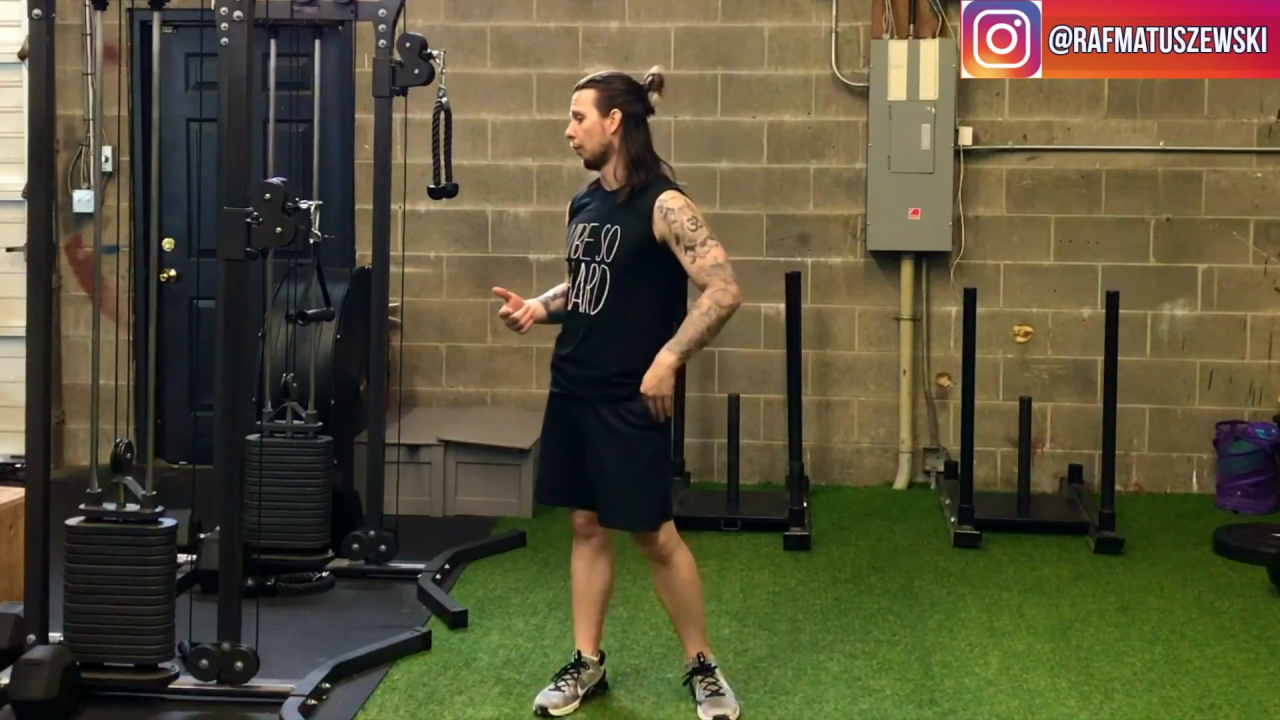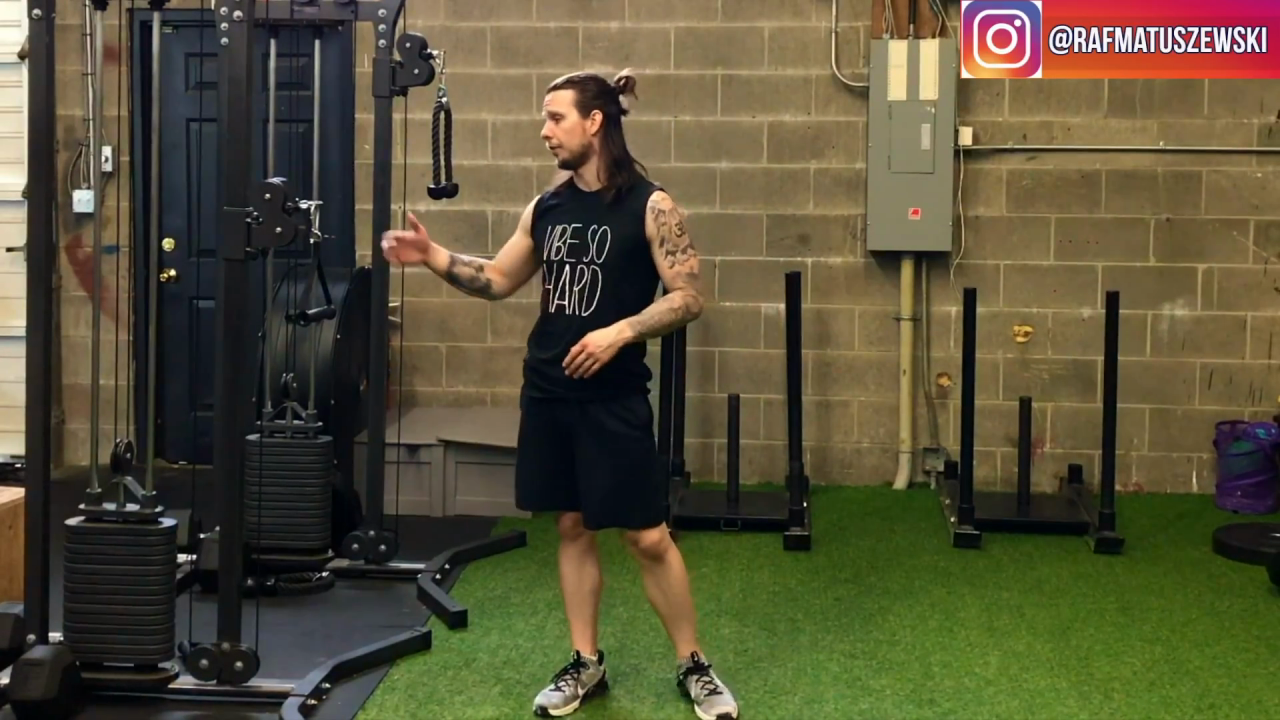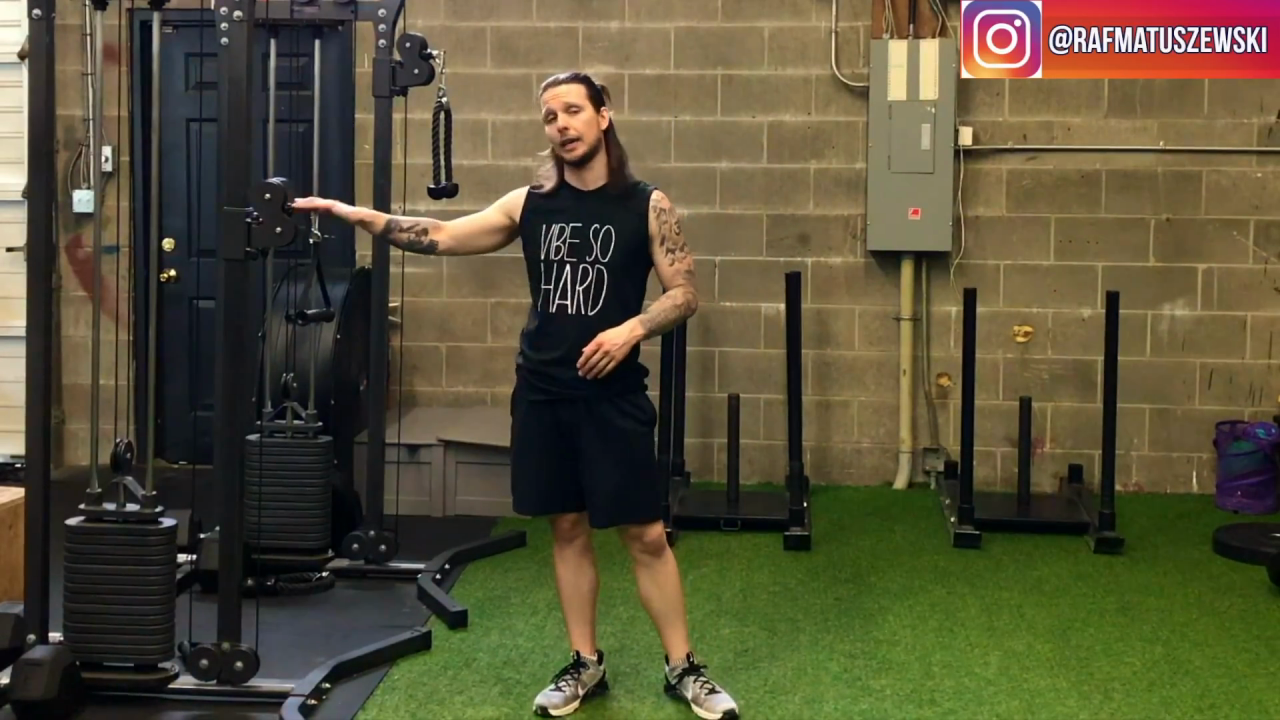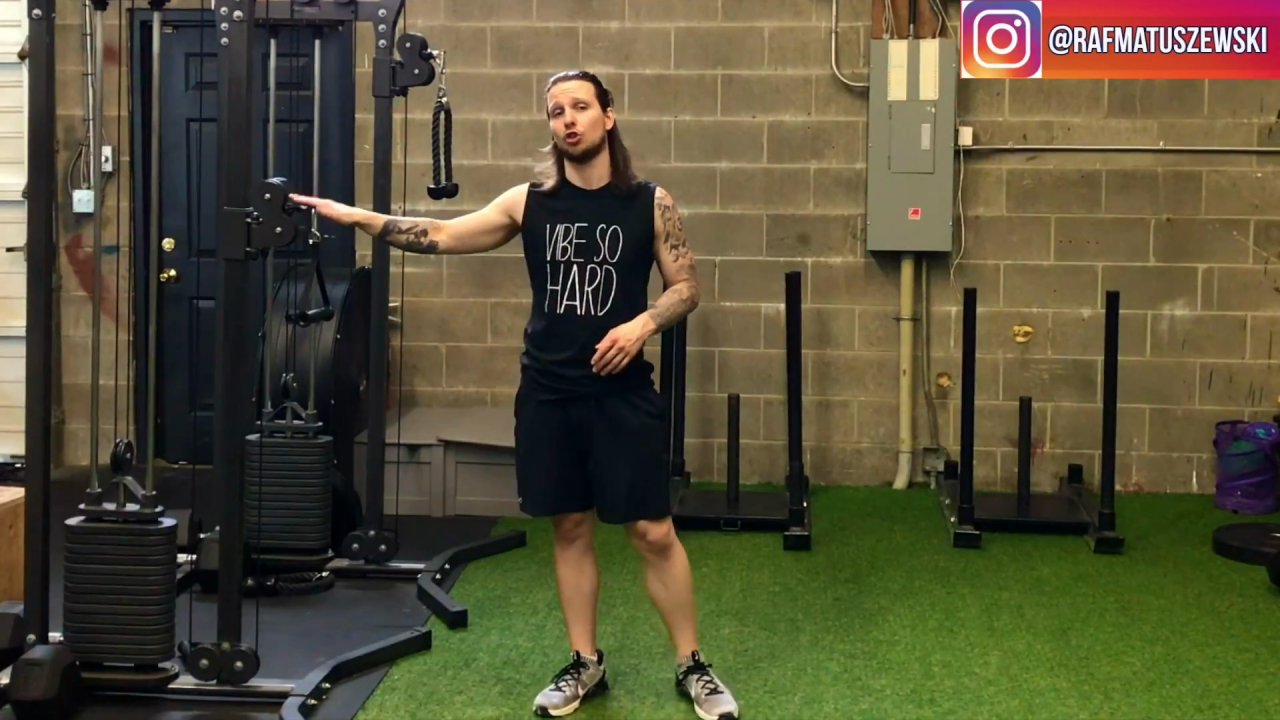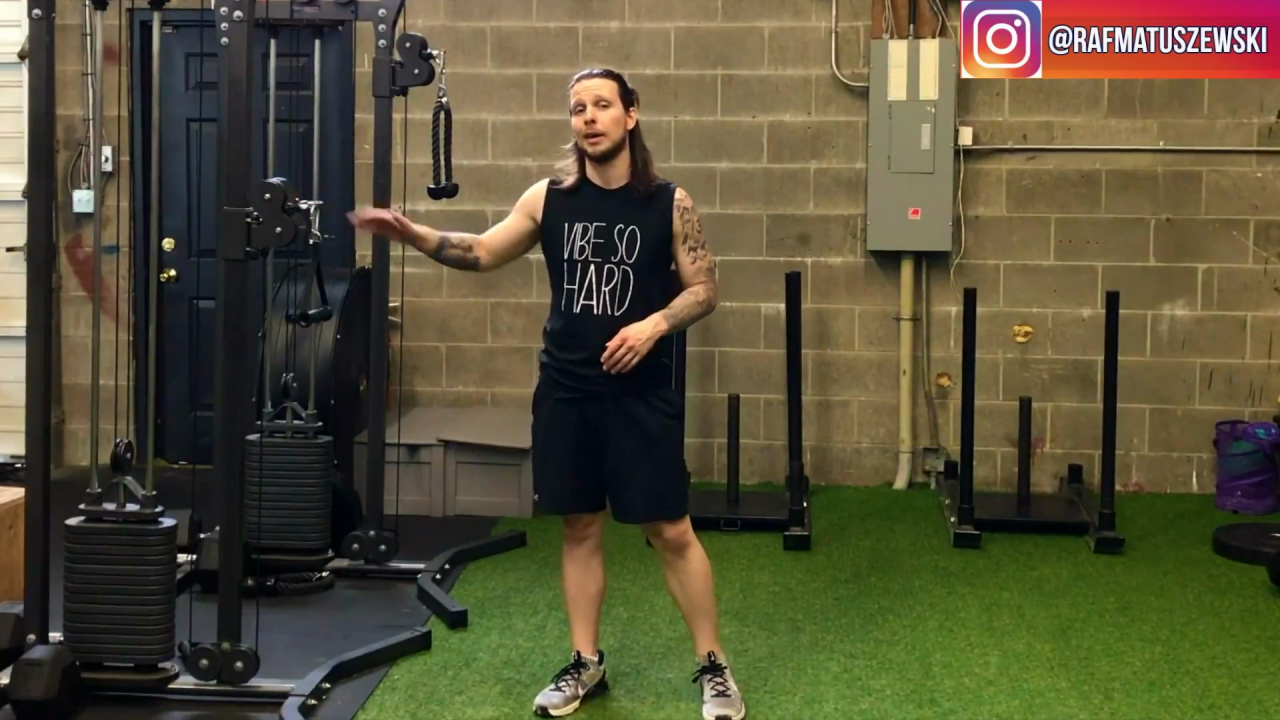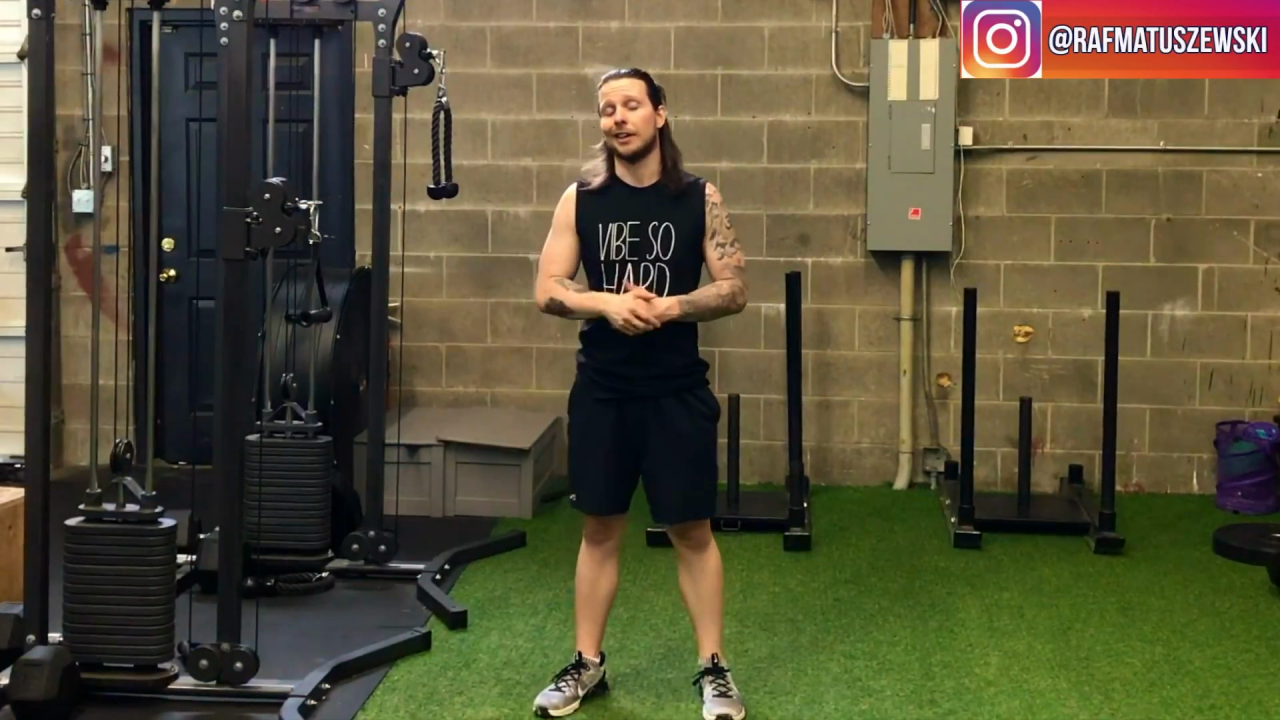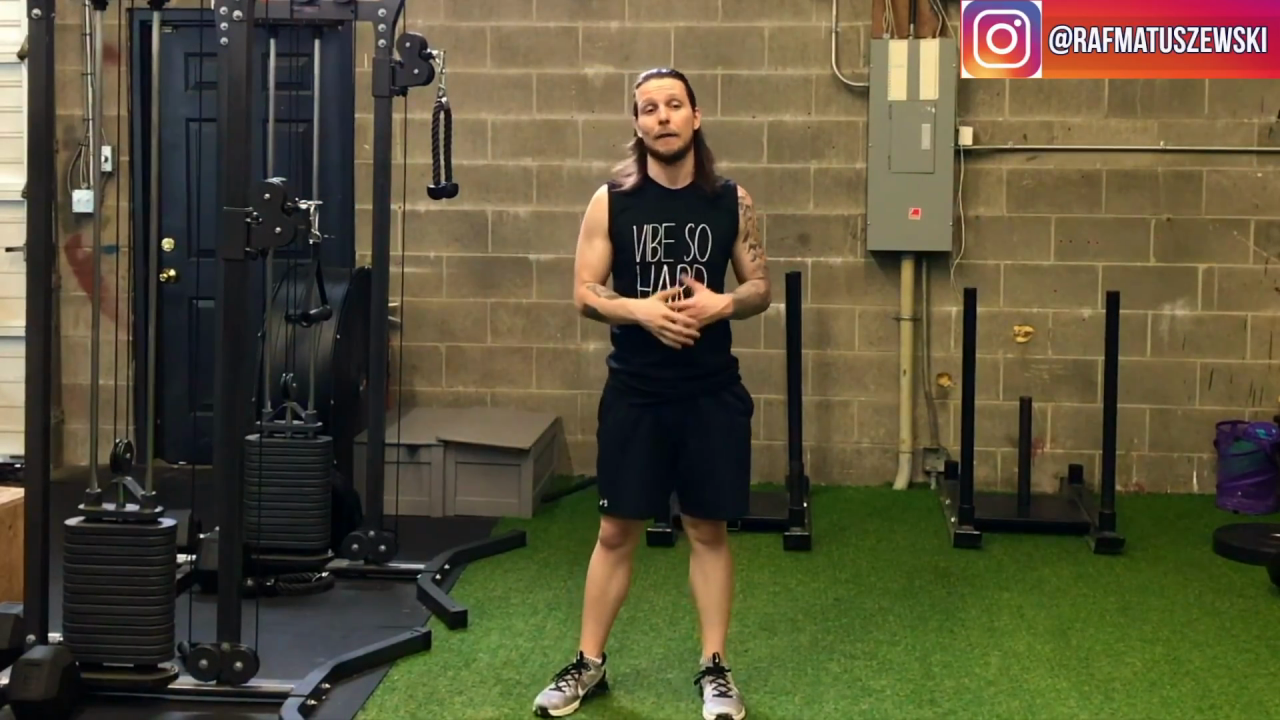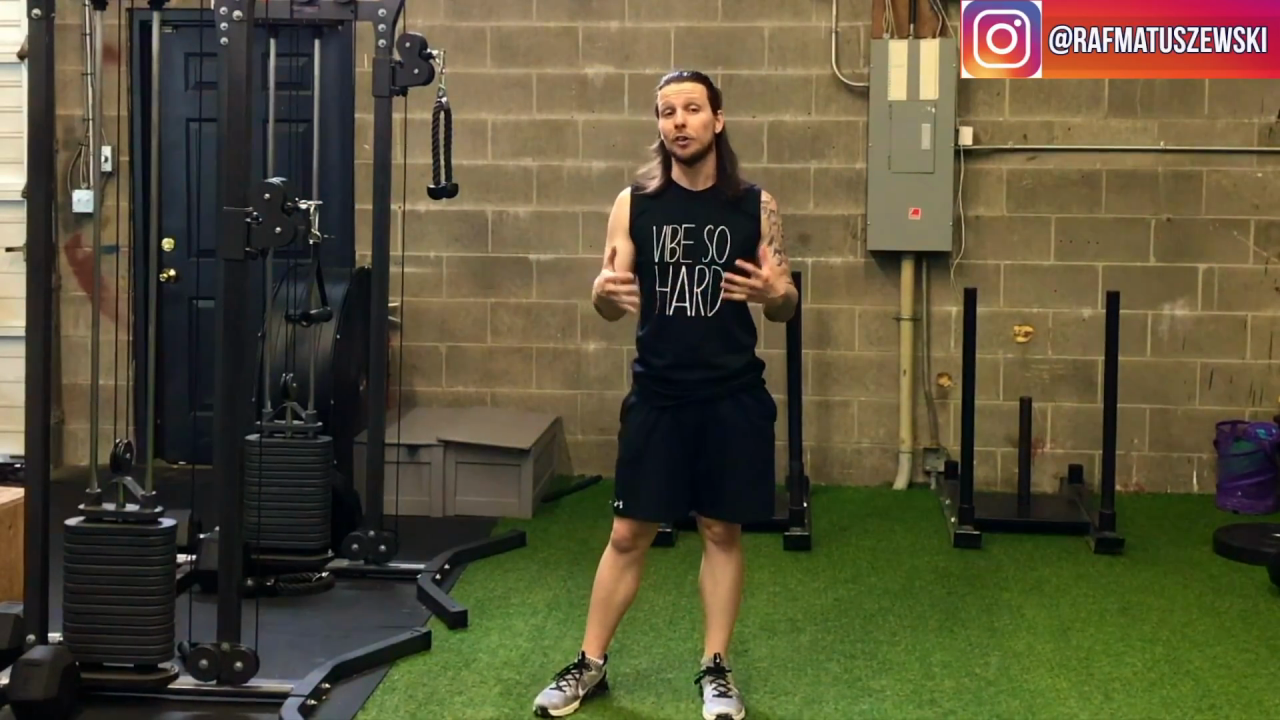
dt=0.4s
person 1, frame 1
left shoulder: (664, 205)
right shoulder: (582, 204)
left elbow: (724, 290)
left wrist: (668, 361)
right wrist: (537, 308)
left hip: (630, 397)
right hip: (571, 390)
left knee: (654, 535)
right knee: (587, 526)
left ankle: (701, 665)
right ankle: (586, 662)
person 1, frame 2
left shoulder: (650, 206)
right shoulder: (546, 207)
left elbow: (688, 297)
right elbow: (499, 279)
left wrist: (619, 332)
right wrist: (434, 256)
left hip: (613, 397)
right hip: (548, 391)
left knee: (647, 535)
right knee: (572, 527)
left ankle: (693, 665)
right ankle: (586, 662)
person 1, frame 3
left shoulder: (647, 205)
right shoulder: (528, 203)
left elbow: (684, 293)
right elbow: (442, 237)
left wrist: (631, 329)
right wrist: (359, 215)
left hip: (613, 394)
right hip: (541, 393)
left knee: (645, 533)
right knee: (567, 527)
left ankle: (682, 666)
right ankle: (585, 663)
person 1, frame 4
left shoulder: (650, 202)
right shoulder: (528, 201)
left elbow: (686, 287)
right elbow: (441, 235)
left wrist: (643, 323)
right wrist: (358, 217)
left hip: (622, 392)
right hip: (547, 392)
left knee: (653, 532)
right knee: (569, 528)
left ankle: (691, 664)
right ankle: (585, 663)
person 1, frame 5
left shoulder: (670, 202)
right shoulder: (549, 198)
left elbow: (704, 288)
right elbow: (481, 252)
left wrist: (656, 323)
right wrist: (408, 230)
left hip: (641, 393)
right hip: (564, 392)
left knee: (671, 531)
right knee: (580, 528)
left ankle: (713, 665)
right ankle: (586, 663)
person 1, frame 6
left shoulder: (700, 197)
right shoulder: (580, 198)
left elbow: (734, 290)
right elbow: (546, 288)
left wrist: (669, 305)
right wrist: (610, 302)
left hip: (677, 391)
right hip: (601, 391)
left knee: (692, 530)
right knee: (600, 528)
left ankle: (712, 666)
right ankle: (588, 663)
person 1, frame 7
left shoulder: (731, 199)
right shoulder: (611, 200)
left elbow: (760, 285)
right elbow: (584, 293)
left wrist: (723, 304)
right wrist: (641, 310)
left hip: (712, 392)
right hip: (634, 393)
left knee: (709, 529)
right knee: (617, 530)
left ankle: (713, 667)
right ankle: (589, 663)
person 1, frame 8
left shoulder: (755, 204)
right shoulder: (634, 201)
left elbow: (786, 305)
right elbow: (609, 302)
left wrist: (774, 293)
right wrist: (606, 290)
left hip: (734, 395)
right hip: (656, 396)
left knee: (722, 531)
right knee: (629, 533)
left ankle: (714, 667)
right ankle: (590, 664)
